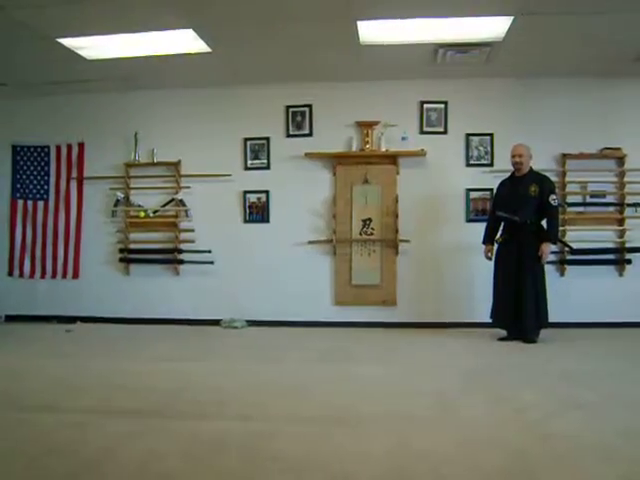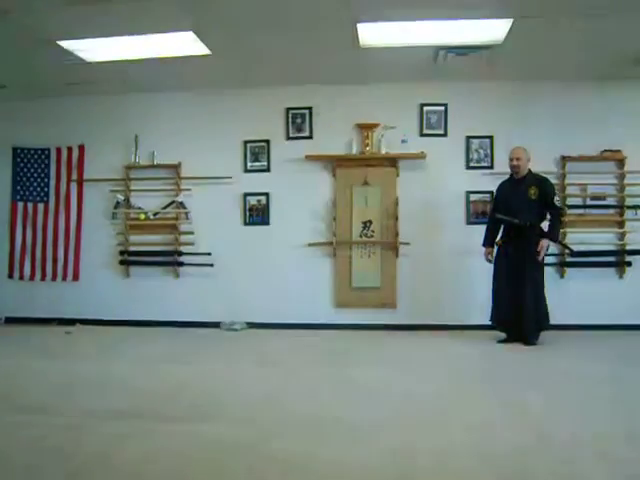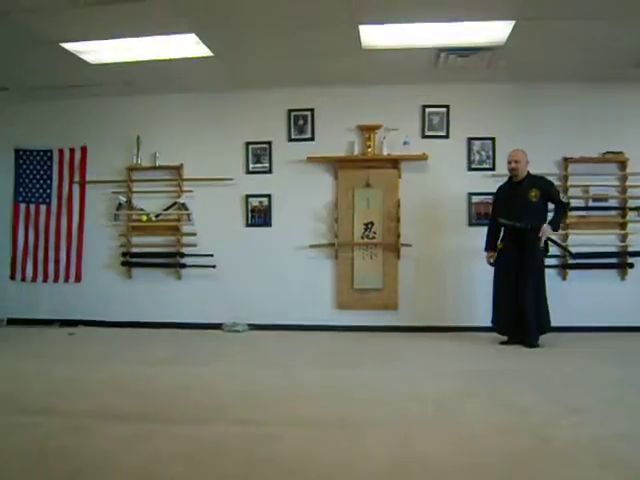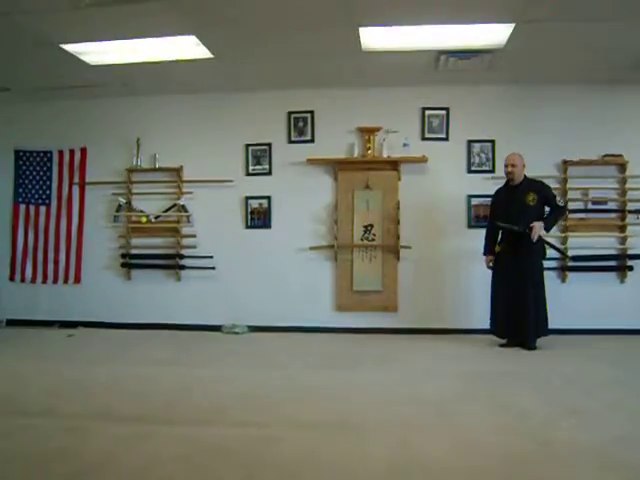
dt=0.2s
person 1, frame 1
left shoulder: (542, 182)
right shoulder: (504, 185)
left elbow: (552, 213)
right elbow: (494, 214)
left wrist: (549, 241)
right wrist: (489, 241)
left hip: (531, 239)
right hip: (508, 239)
left knee: (531, 285)
right knee: (506, 285)
left ankle: (531, 331)
right ankle: (513, 329)
person 1, frame 2
left shoulder: (541, 184)
right shoulder: (504, 187)
left elbow: (556, 212)
right elbow: (494, 217)
left wrist: (548, 238)
right wrist: (489, 244)
left hip: (531, 242)
right hip: (508, 242)
left knee: (530, 288)
right knee: (505, 287)
left ankle: (531, 333)
right ankle: (512, 331)
person 1, frame 3
left shoulder: (541, 184)
right shoulder: (503, 190)
left elbow: (563, 205)
right elbow: (494, 221)
left wrist: (551, 225)
right wrist: (490, 248)
left hip: (532, 244)
right hip: (508, 244)
left knee: (531, 290)
right knee: (506, 289)
left ankle: (532, 335)
right ankle: (513, 333)
person 1, frame 4
left shoulder: (538, 188)
right shoulder: (500, 194)
left elbow: (559, 208)
right elbow: (492, 225)
left wrist: (544, 224)
right wrist: (489, 251)
left hip: (530, 248)
right hip: (506, 248)
left knee: (530, 291)
right knee: (503, 292)
left ankle: (529, 337)
right ankle: (512, 336)
